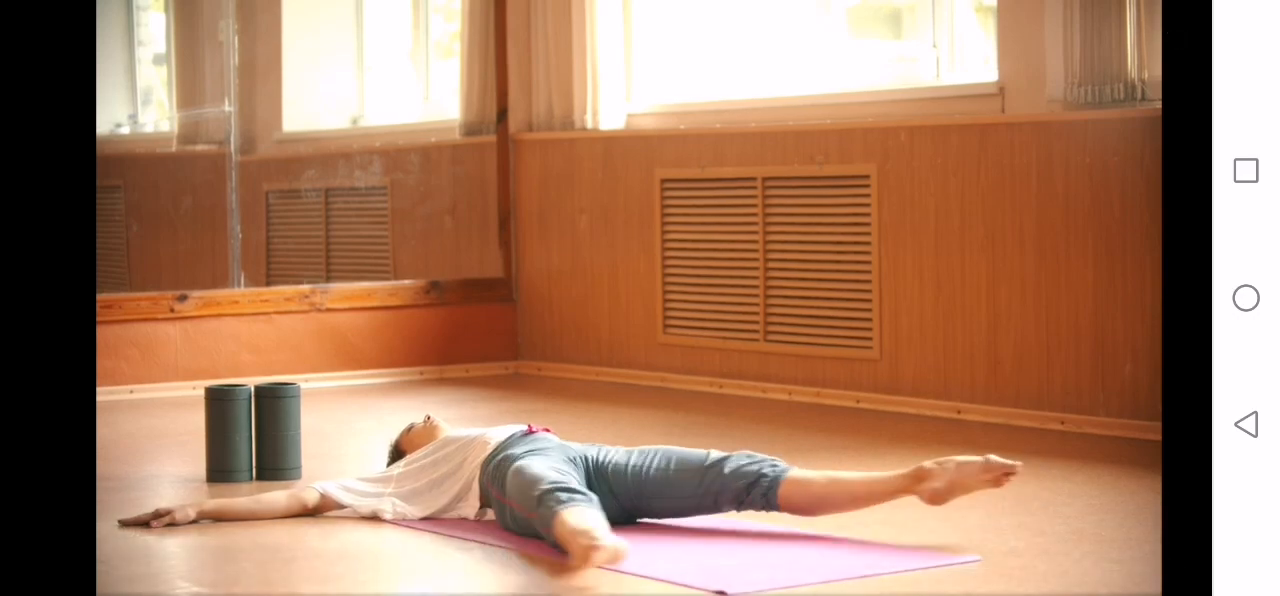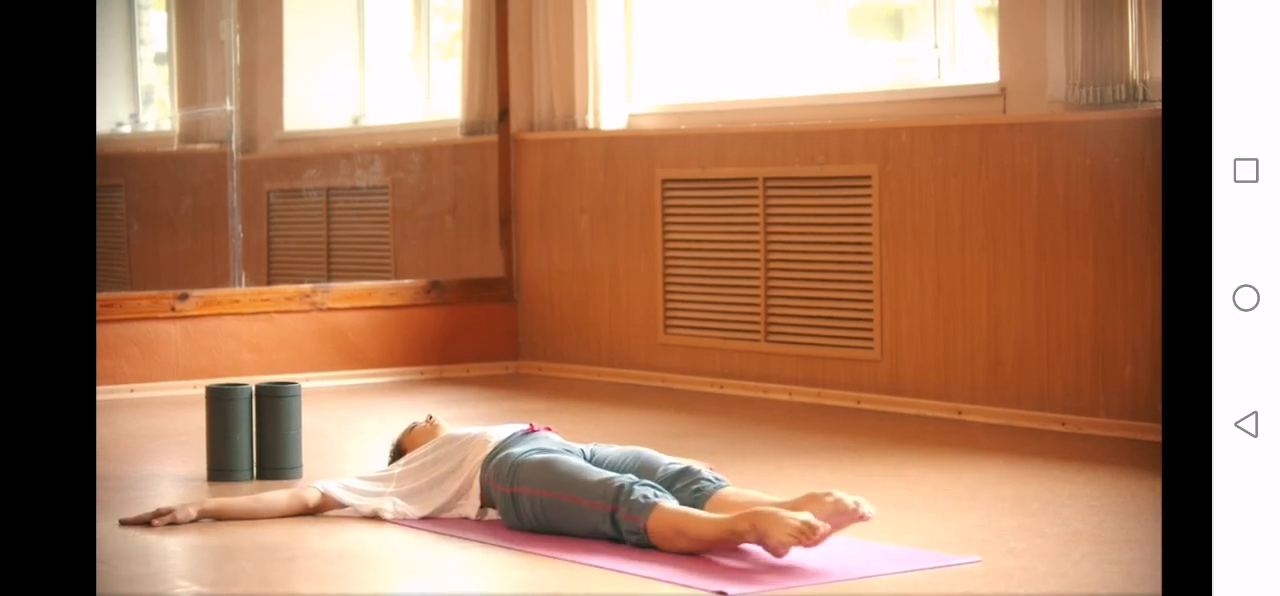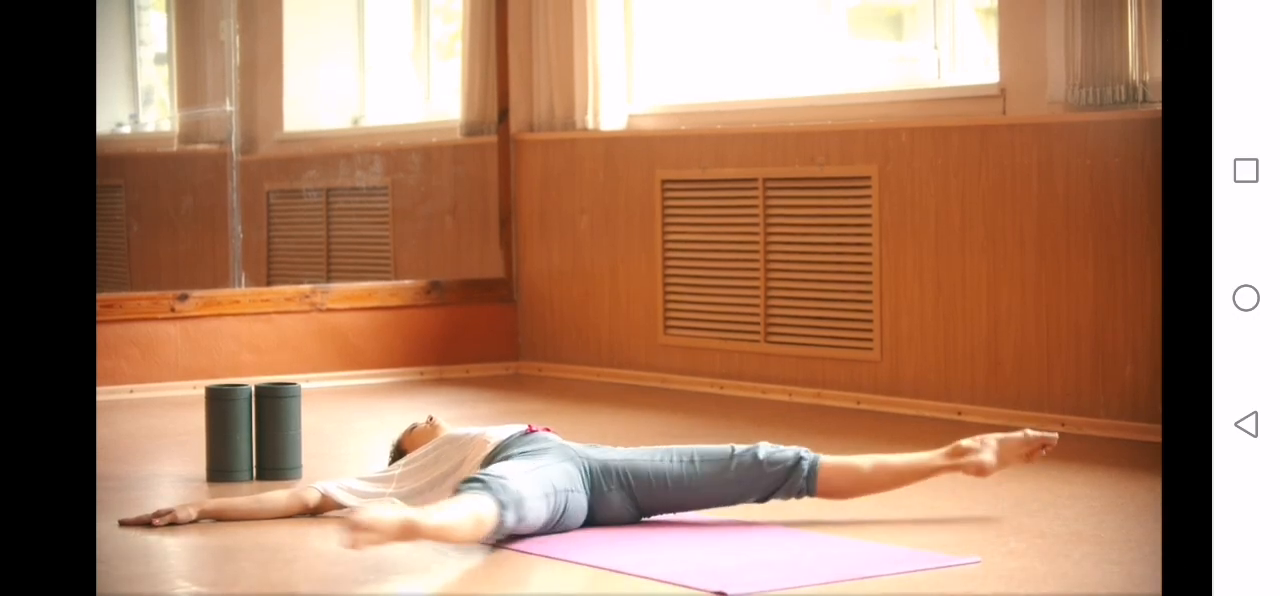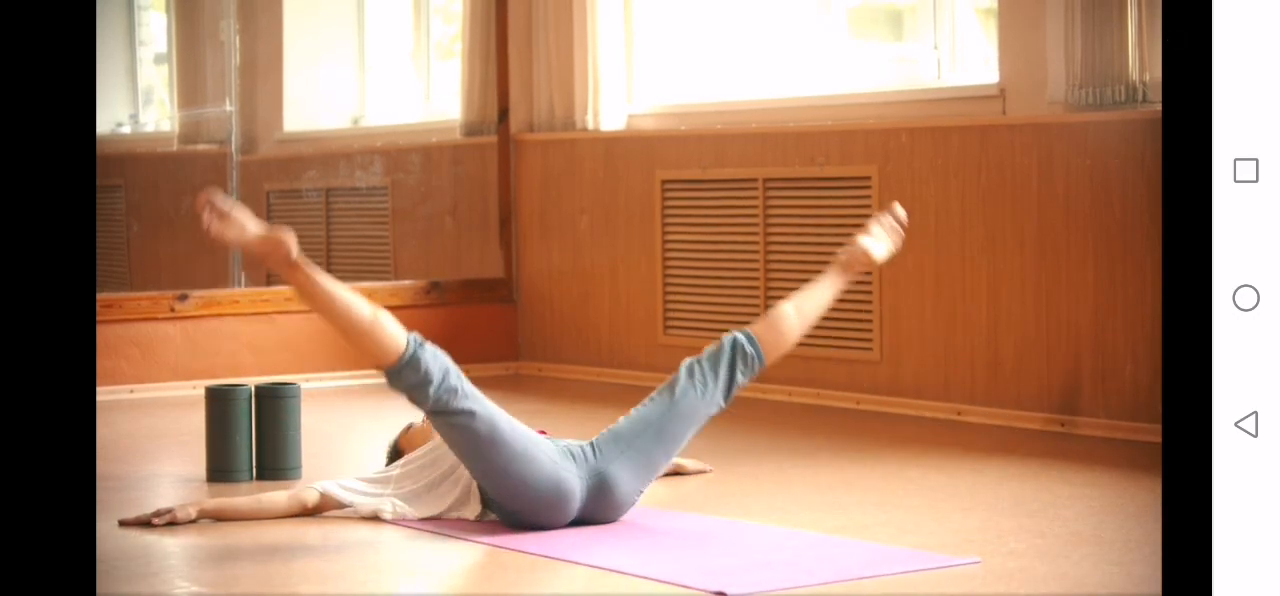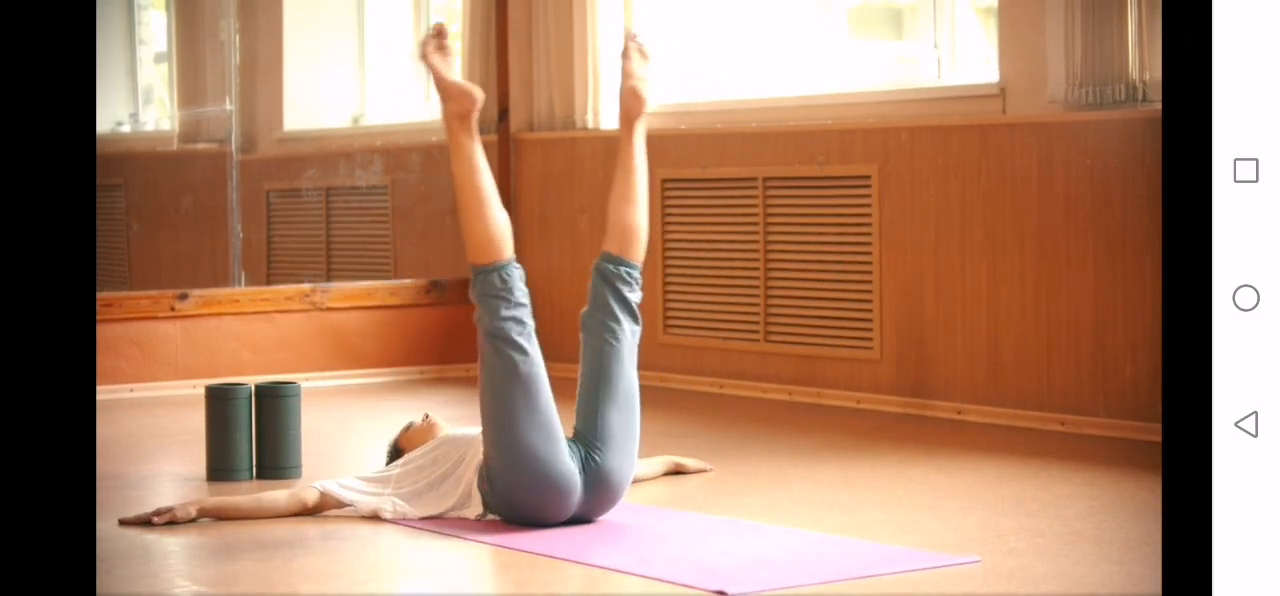
dt=1s
person 1, frame 1
left shoulder: (464, 444)
right shoulder: (396, 477)
right elbow: (300, 498)
right wrist: (198, 508)
left hip: (569, 455)
right hip: (519, 465)
left knee: (743, 476)
right knee: (566, 497)
left ankle: (917, 478)
person 1, frame 2
left shoulder: (461, 443)
right shoulder: (399, 476)
right elbow: (299, 498)
right wrist: (198, 508)
left hip: (564, 452)
right hip: (515, 467)
left knee: (690, 482)
right knee: (642, 505)
left ankle: (801, 509)
right ankle: (758, 523)
person 1, frame 3
left shoulder: (453, 458)
right shoulder: (394, 479)
right elbow: (298, 497)
right wrist: (201, 508)
left hip: (588, 465)
right hip: (541, 476)
left knee: (770, 464)
person 1, frame 4
left shoulder: (464, 452)
right shoulder: (401, 477)
right elbow: (294, 497)
left wrist: (662, 448)
right wrist: (200, 509)
left hip: (591, 476)
right hip: (542, 489)
left knee: (727, 359)
right knee: (463, 369)
person 1, frame 5
left shoulder: (469, 453)
right shoulder: (405, 474)
right elbow: (300, 497)
left wrist: (662, 461)
right wrist: (200, 507)
left hip: (589, 483)
right hip: (535, 489)
left knee: (616, 288)
right knee: (503, 301)
